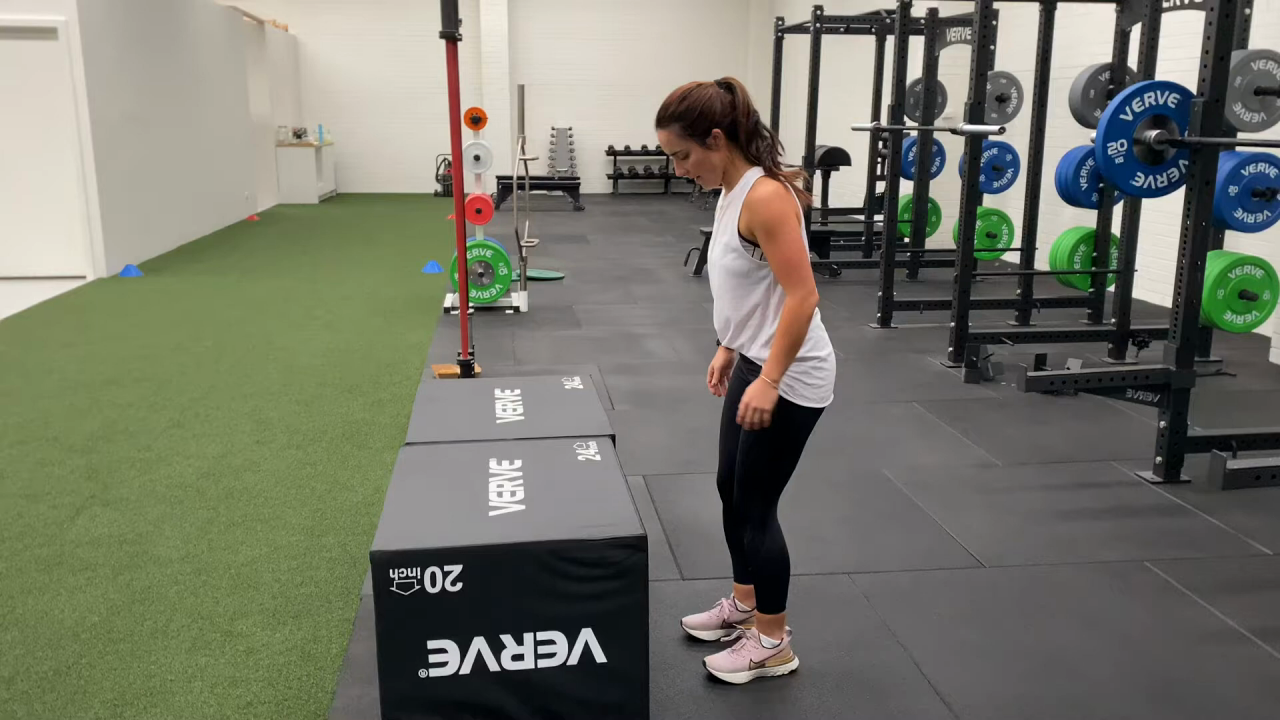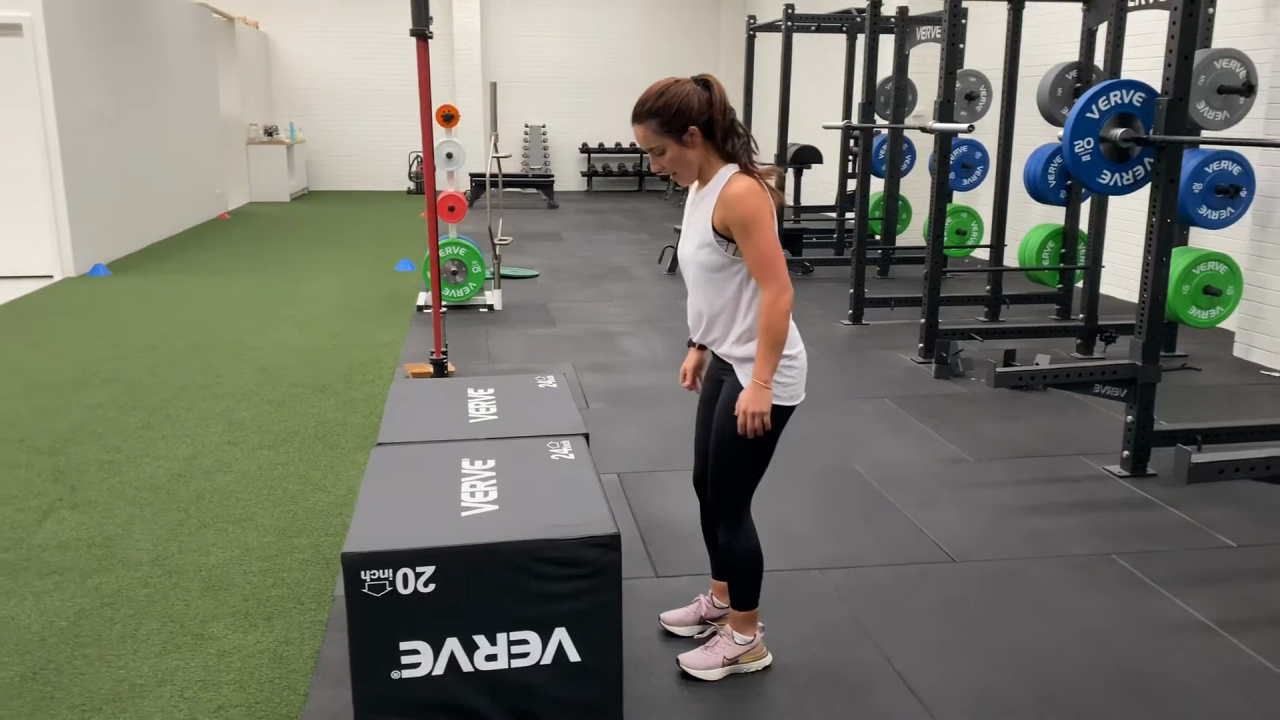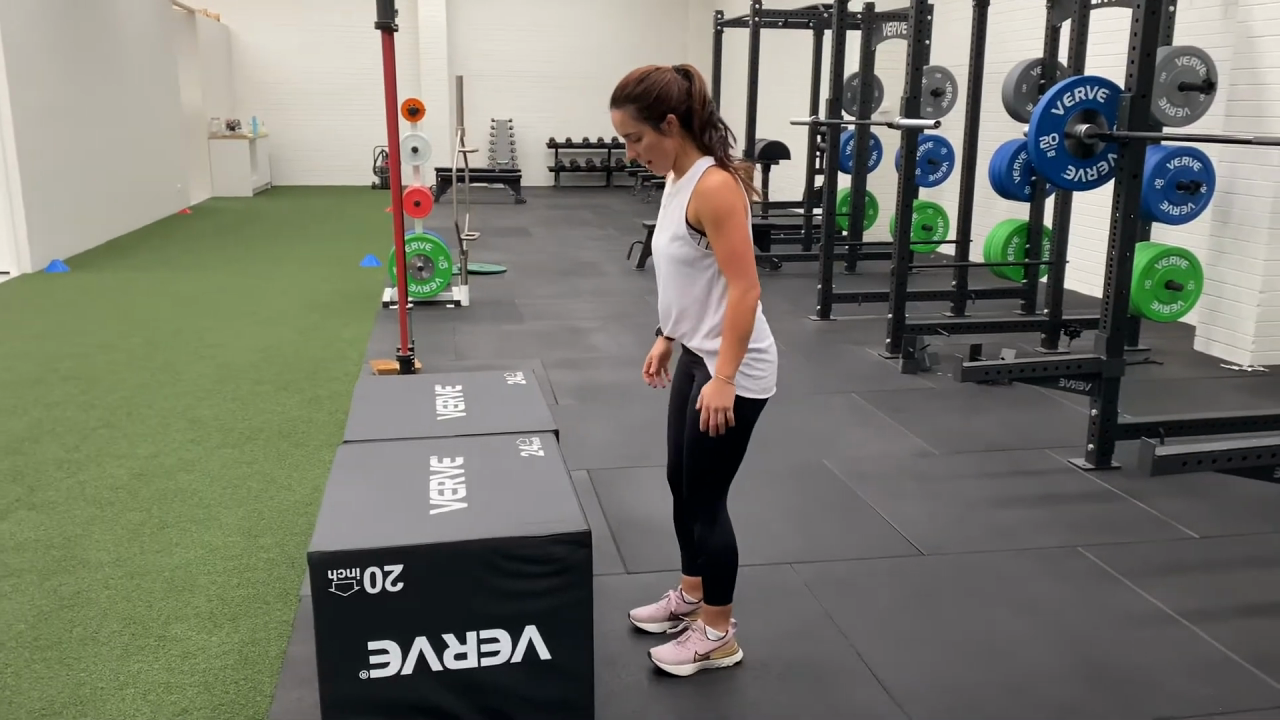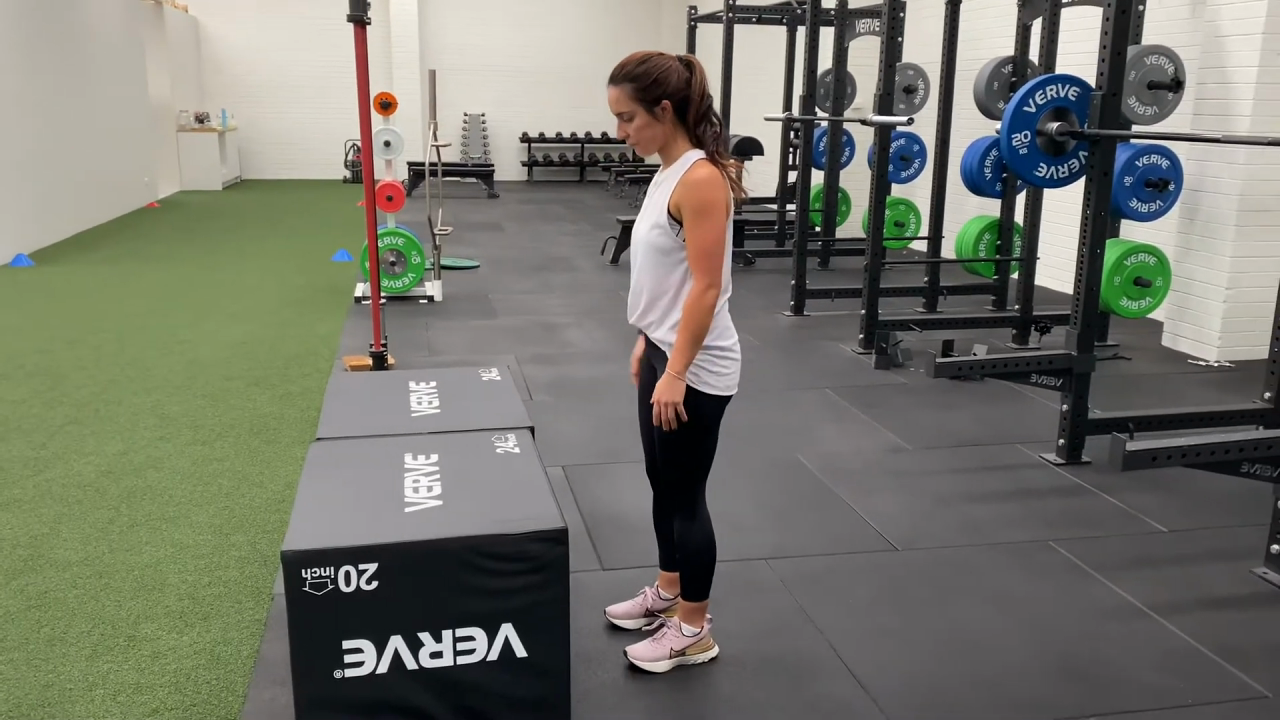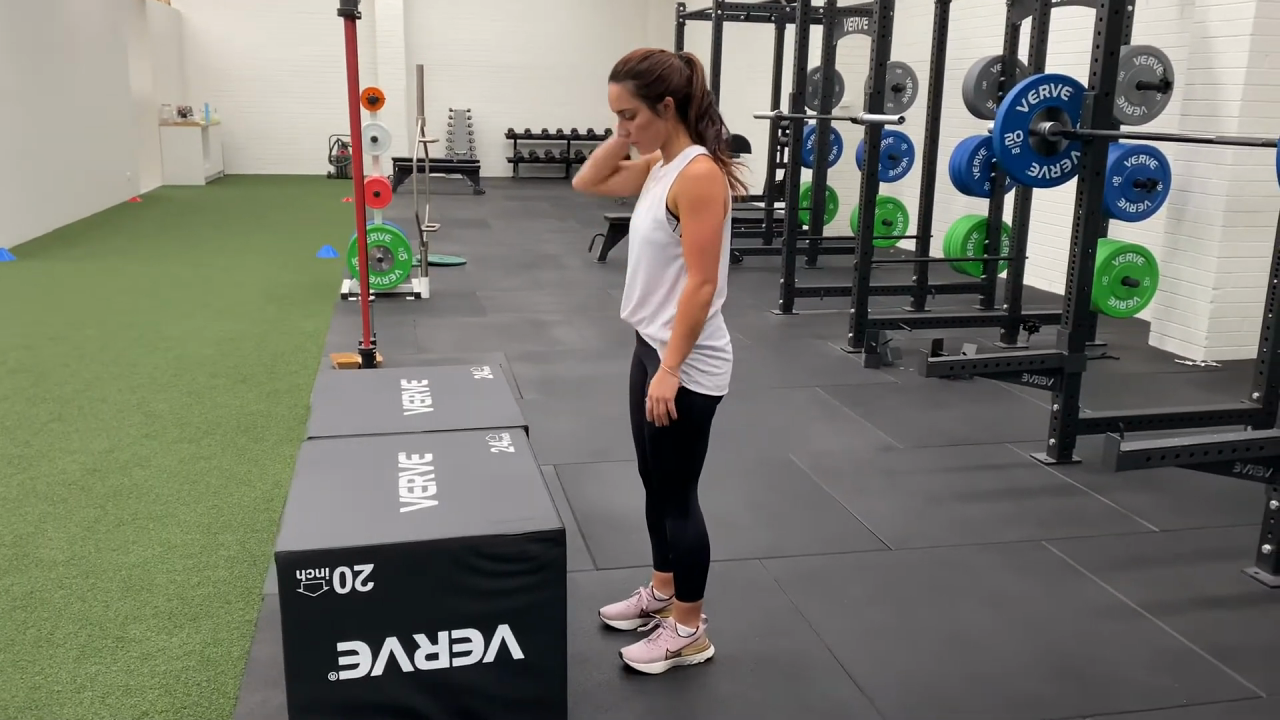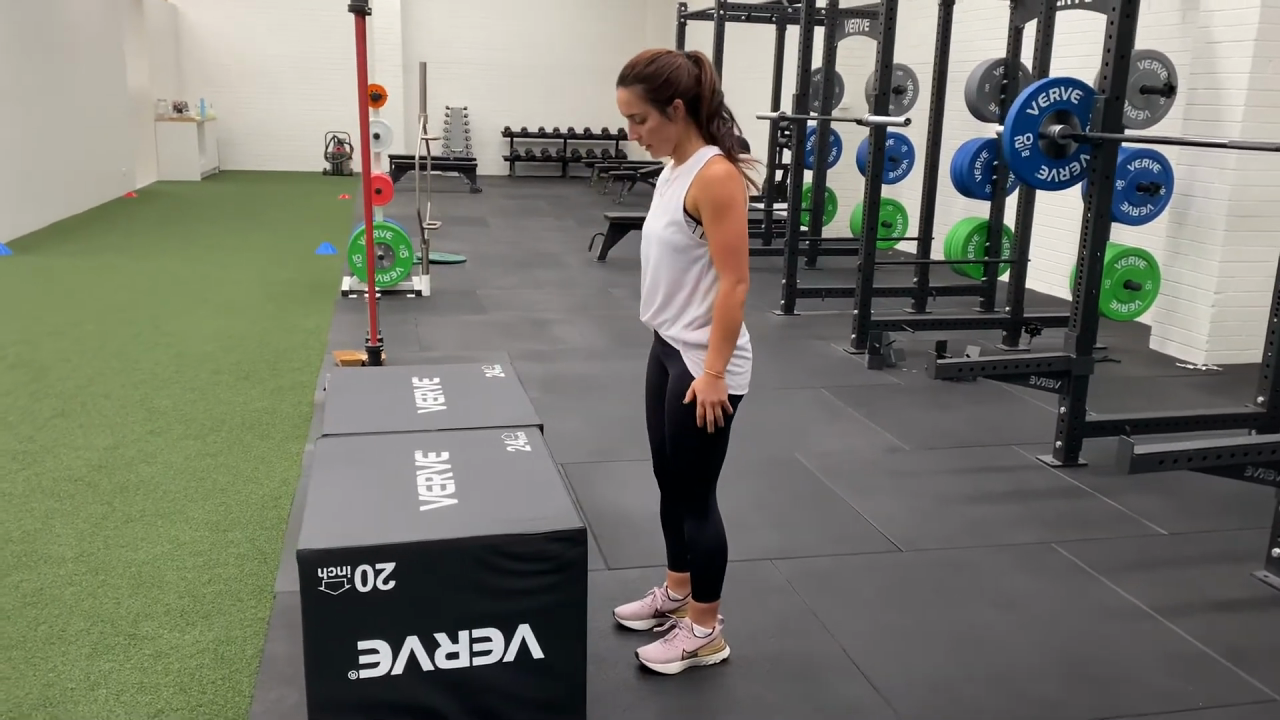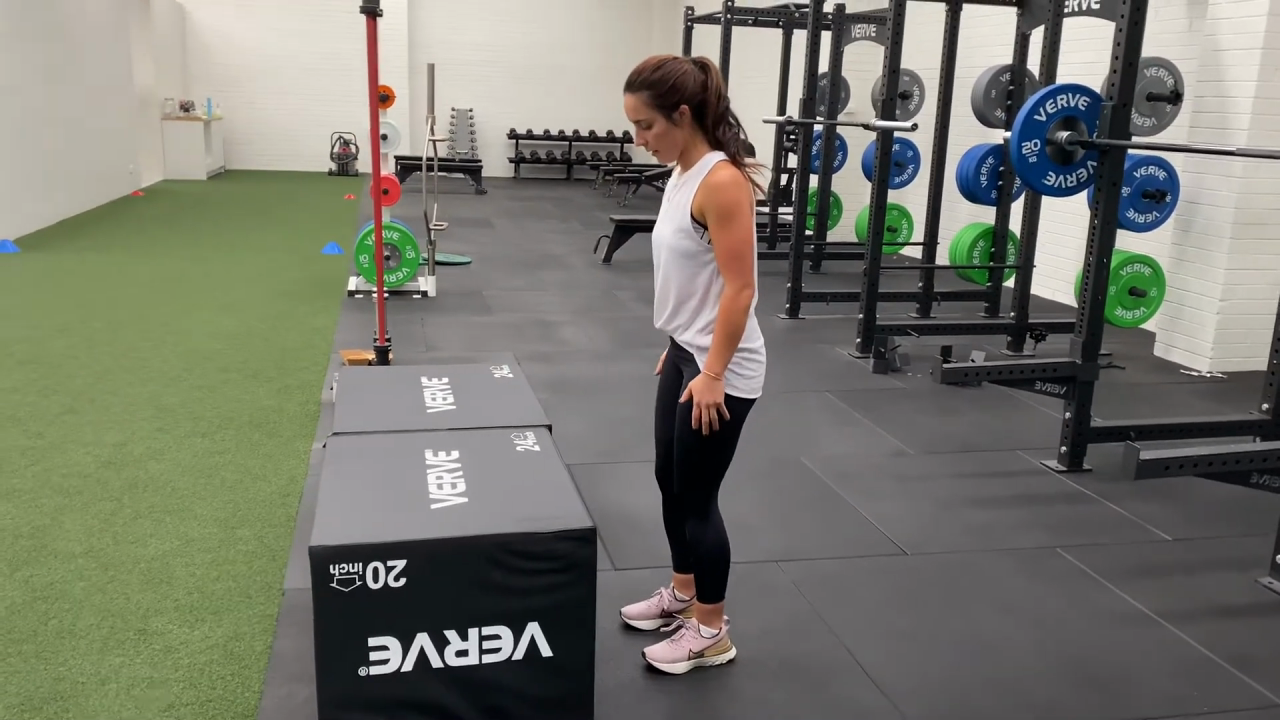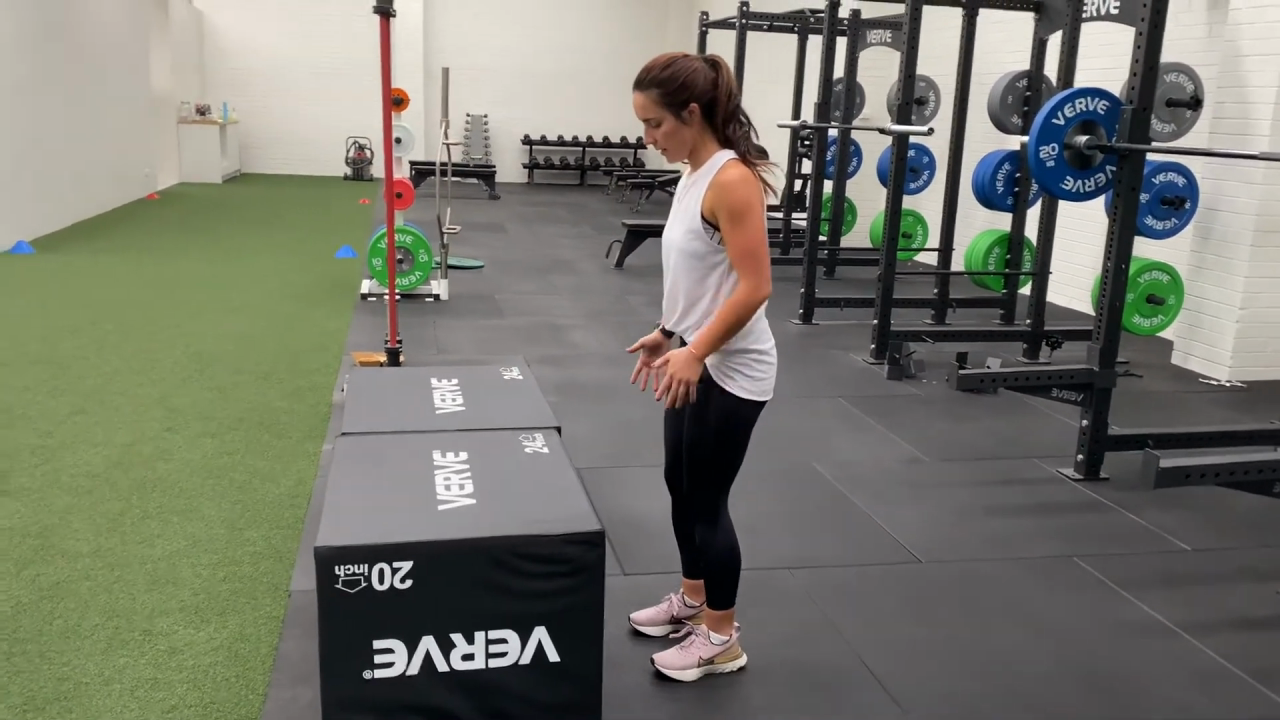
dt=0.7s
person 1, frame 1
left shoulder: (766, 196)
right shoulder: (732, 192)
left elbow: (801, 296)
left wrist: (768, 383)
right wrist: (727, 350)
left hip: (791, 377)
right hip: (755, 365)
left knee: (755, 503)
right knee: (732, 491)
left ankle: (773, 643)
right ankle: (744, 605)
person 1, frame 2
left shoulder: (740, 193)
right shoulder: (702, 189)
left elbow: (777, 292)
left wrist: (761, 385)
right wrist: (699, 347)
left hip: (758, 374)
right hip: (726, 363)
left knee: (729, 501)
right knee: (708, 488)
left ankle: (746, 639)
right ankle: (721, 601)
person 1, frame 3
left shoulder: (714, 186)
right shoulder: (679, 181)
left elbow: (744, 289)
left wrist: (723, 380)
right wrist: (667, 339)
left hip: (731, 370)
right hip: (697, 358)
left knee: (705, 497)
right knee: (682, 485)
left ankle: (717, 635)
right ankle: (692, 595)
person 1, frame 4
left shoulder: (701, 179)
right shoulder: (670, 172)
left elbow: (706, 288)
left wrist: (675, 376)
left hip: (695, 367)
right hip: (665, 352)
left knee: (685, 495)
right knee: (662, 485)
left ankle: (693, 631)
right ankle: (668, 590)
person 1, frame 5
left shoulder: (700, 174)
right shoulder: (661, 164)
left elbow: (701, 284)
right elbow: (588, 185)
left wrist: (671, 371)
right wrist: (626, 138)
left hip: (687, 364)
right hip: (652, 348)
left knee: (678, 494)
right knee: (655, 485)
left ankle: (689, 631)
right ankle: (662, 591)
person 1, frame 6
left shoulder: (716, 176)
right shoulder: (675, 170)
left elbow: (733, 282)
left wrist: (714, 372)
left hip: (703, 364)
right hip: (668, 351)
left knee: (695, 494)
right knee: (670, 484)
left ankle: (705, 631)
right ankle: (677, 591)
person 1, frame 7
left shoulder: (723, 182)
right shoulder: (683, 175)
left elbow: (740, 288)
left wrist: (712, 375)
left hip: (720, 370)
right hip: (686, 355)
left knee: (697, 496)
right knee: (671, 483)
left ankle: (711, 632)
right ankle: (682, 593)
person 1, frame 8
left shoulder: (732, 181)
right shoulder: (696, 175)
left elbow: (754, 286)
left wrist: (693, 353)
right wrist: (667, 335)
left hip: (729, 370)
right hip: (696, 358)
left knee: (707, 499)
right knee: (681, 487)
left ankle: (721, 639)
right ankle: (692, 598)
